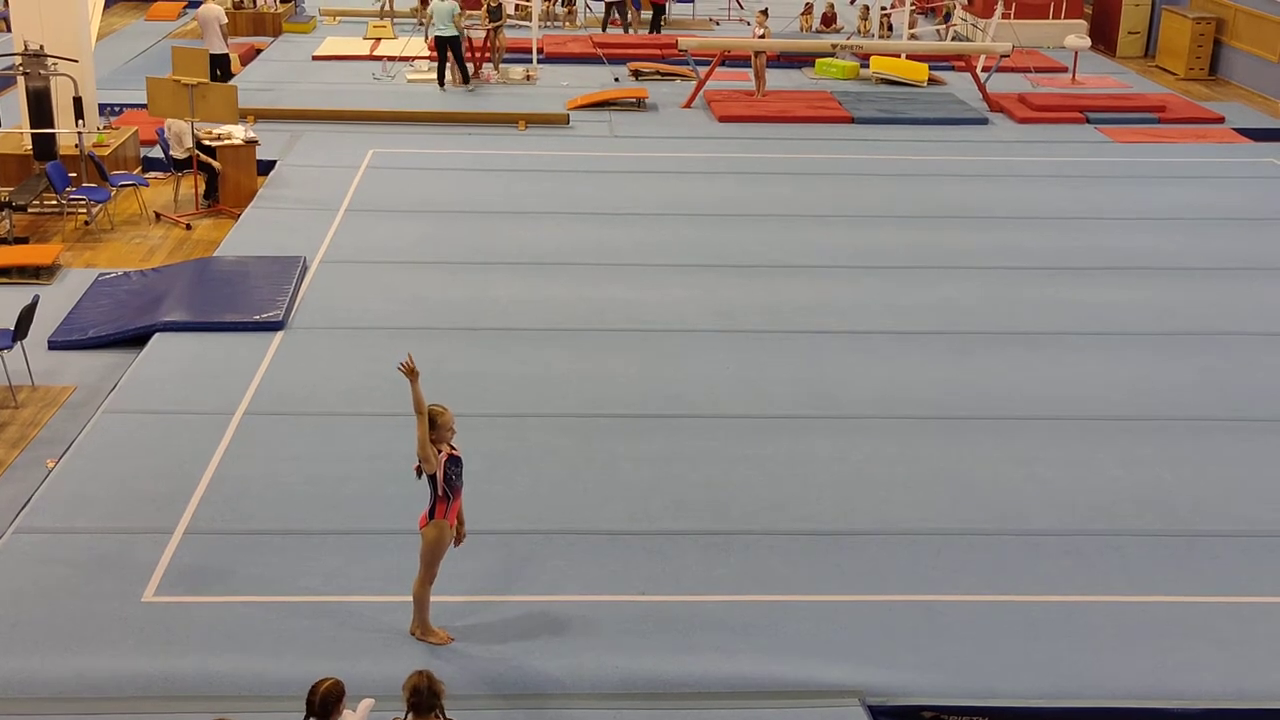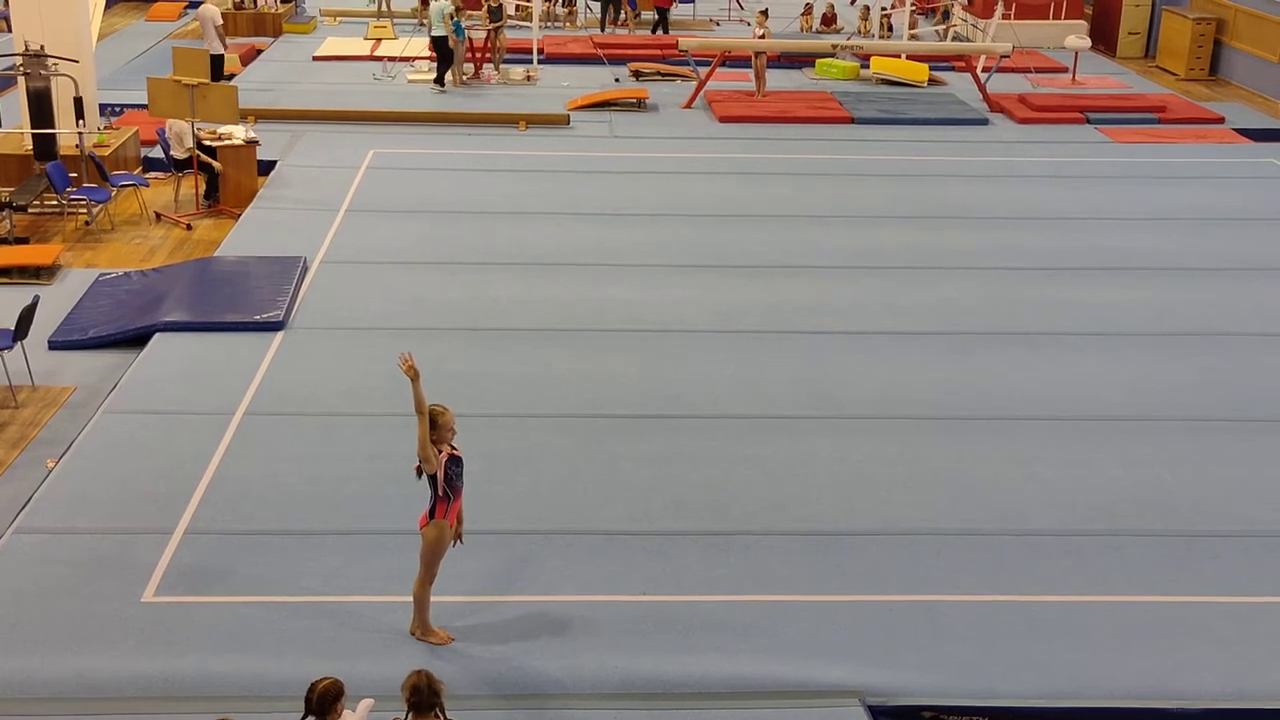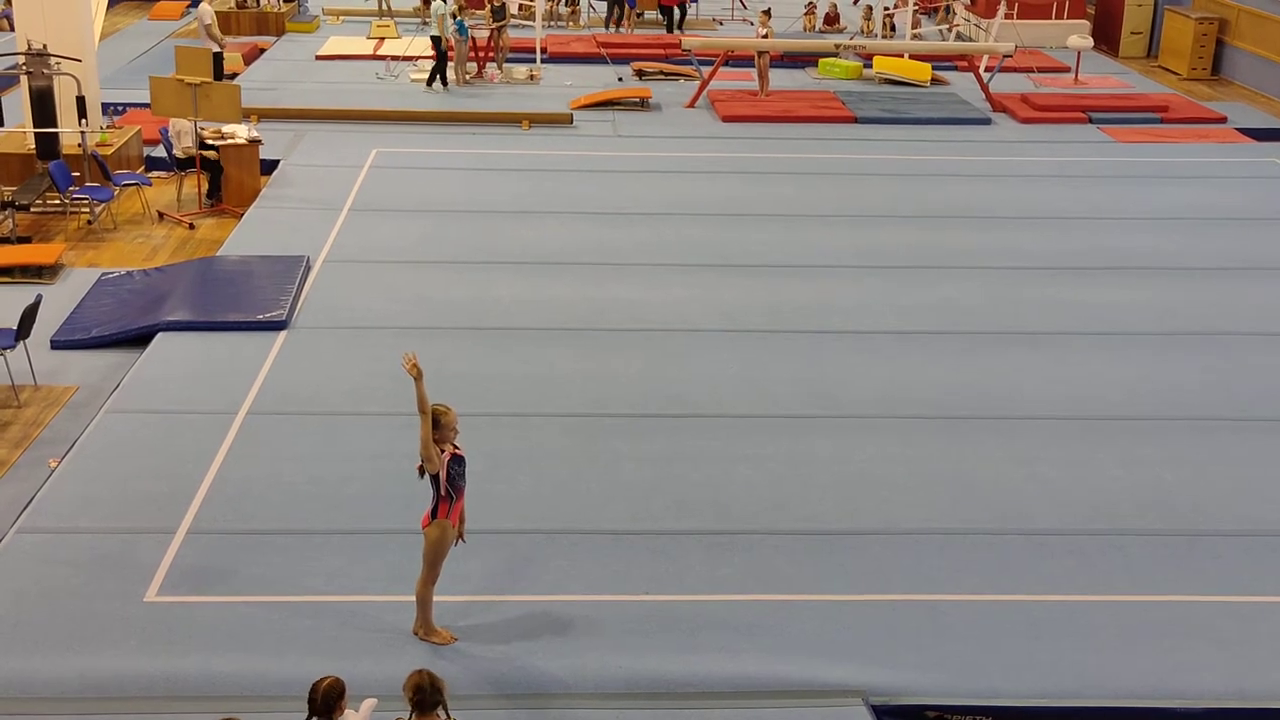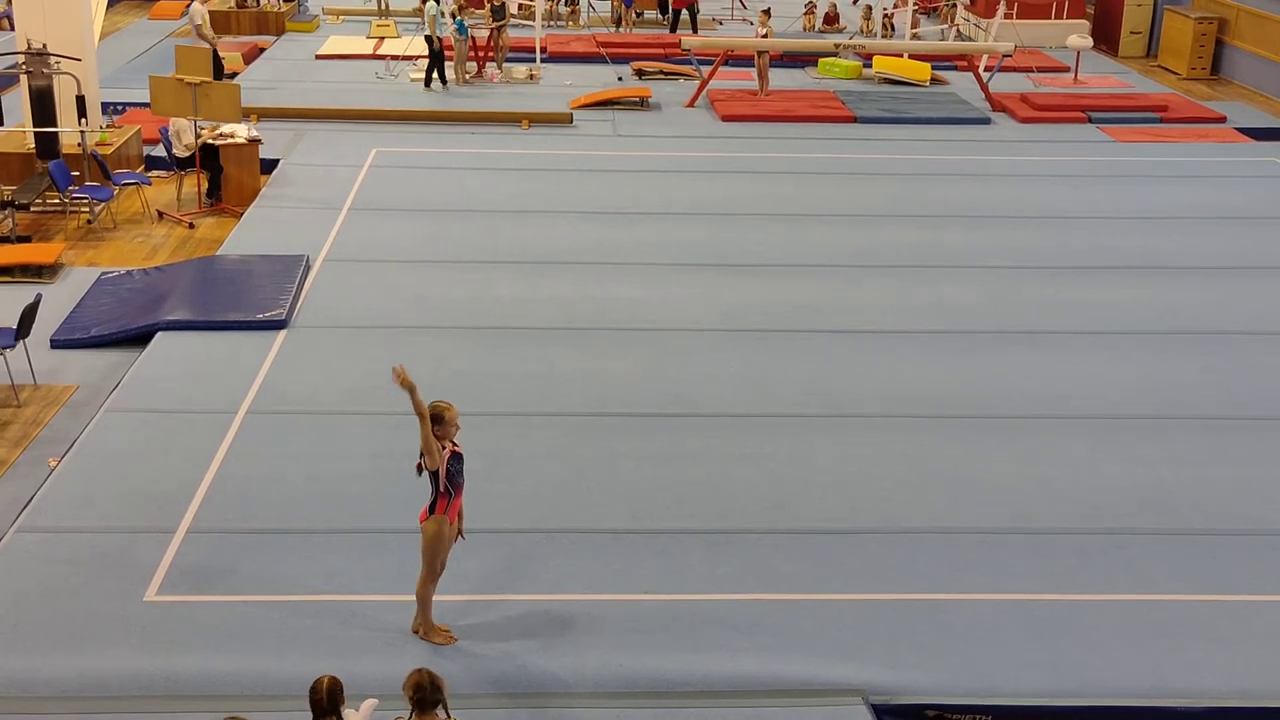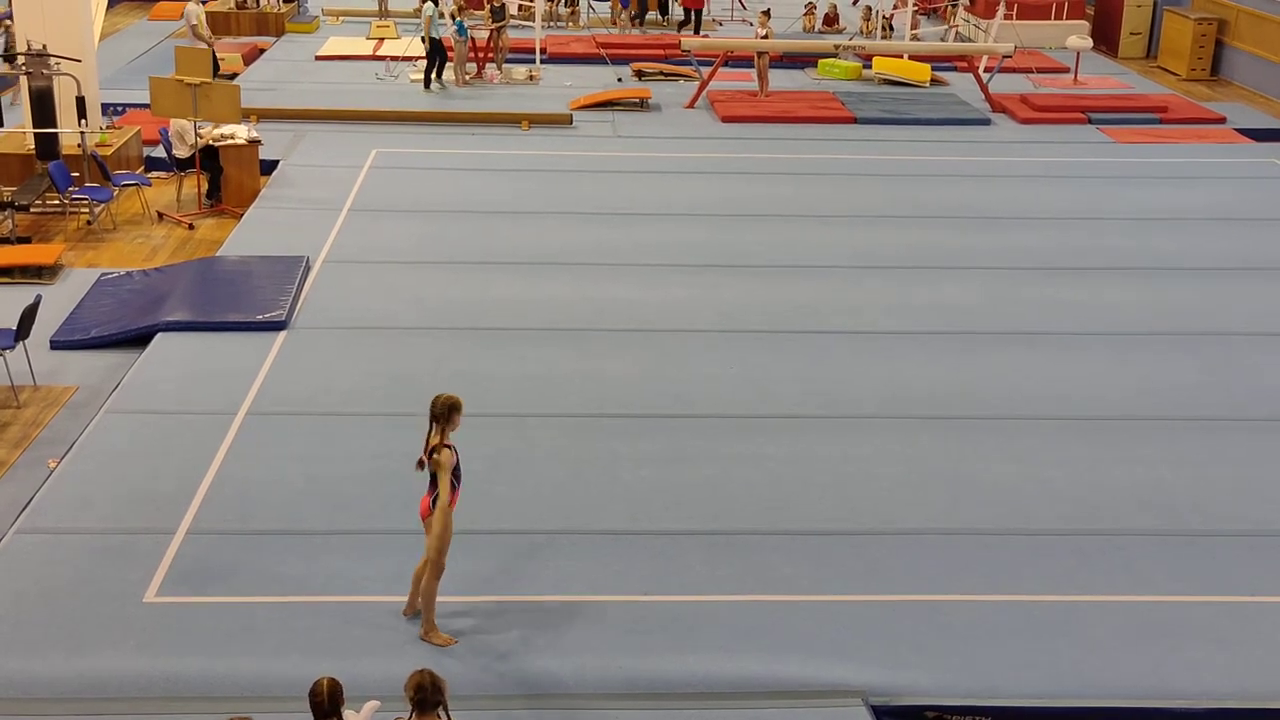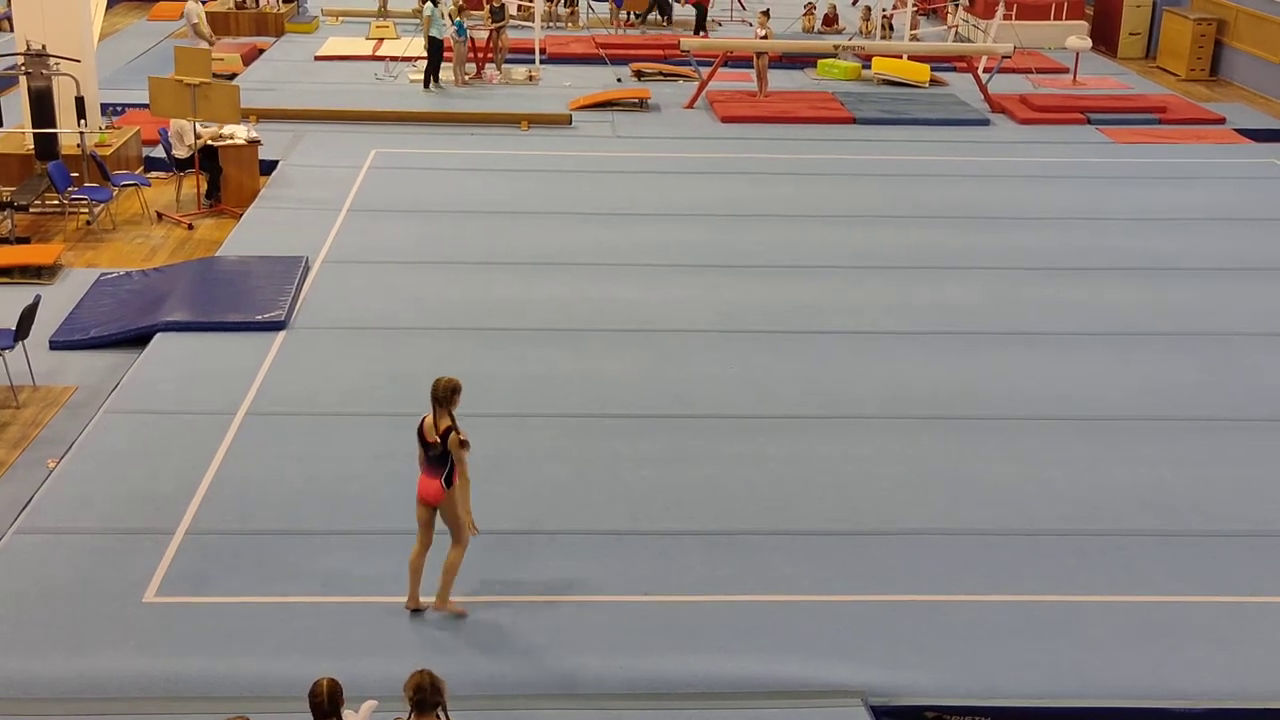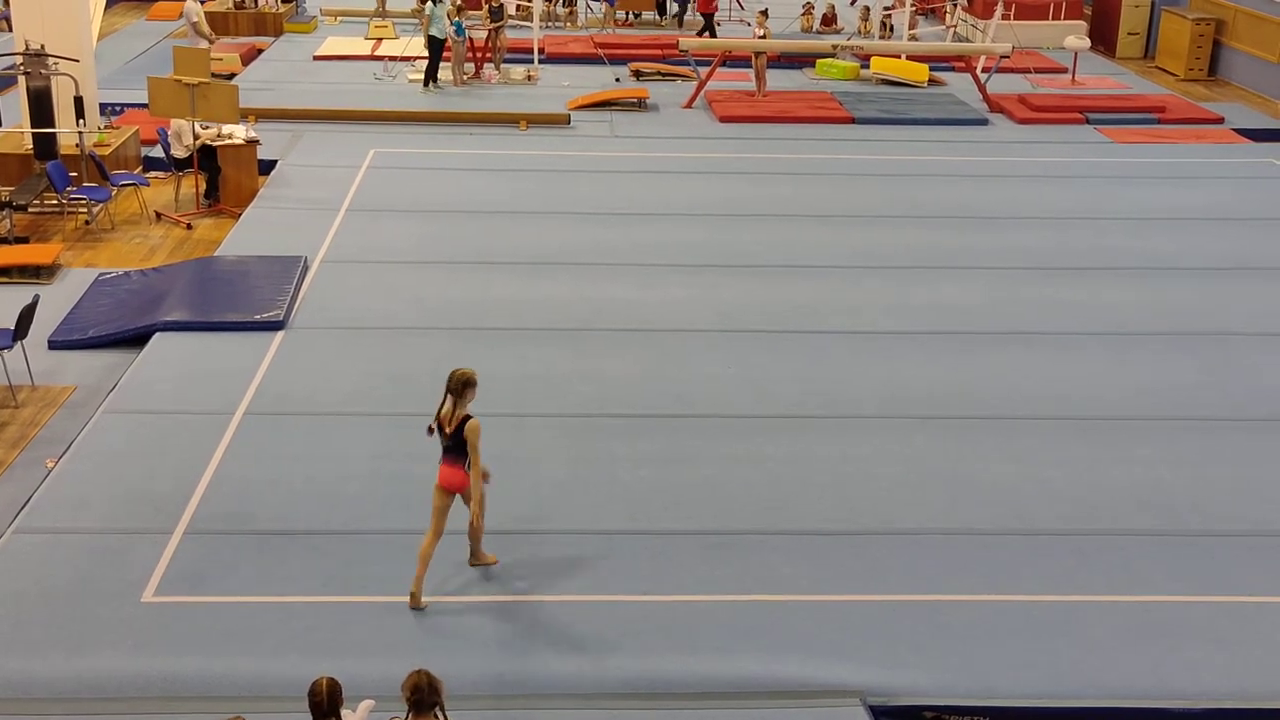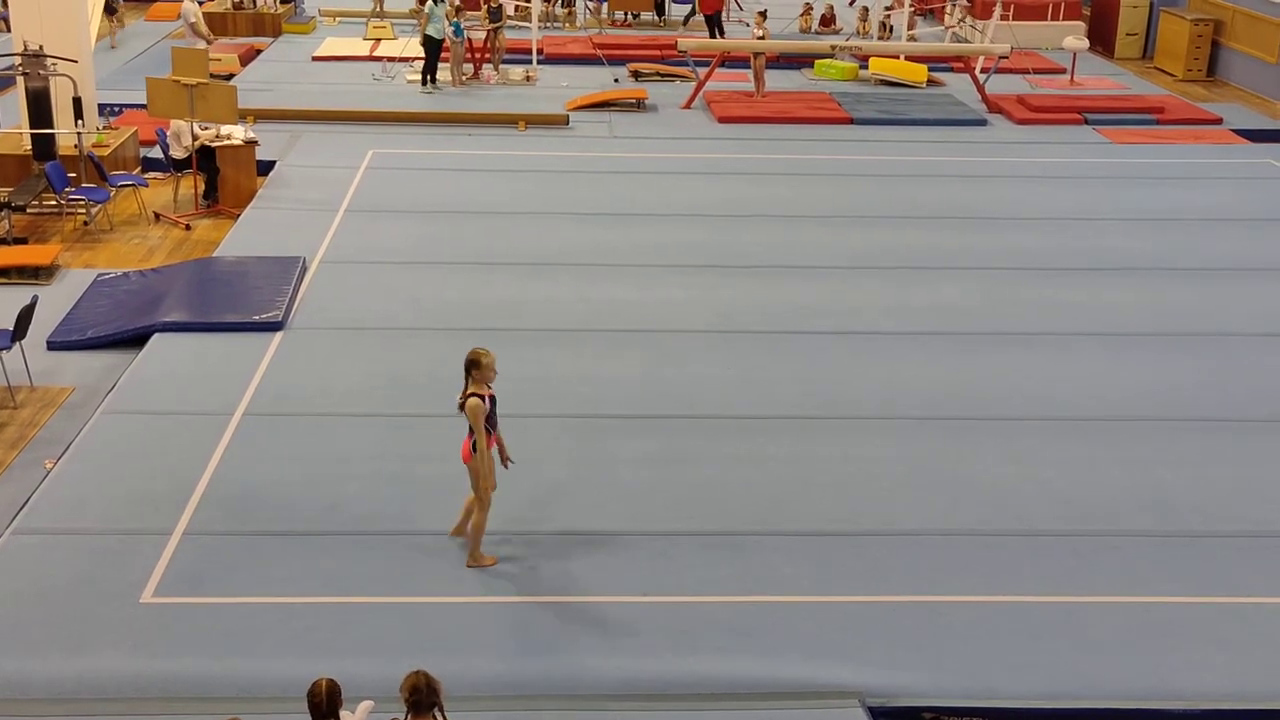
dt=0.3s
person 1, frame 1
left shoulder: (451, 451)
right shoulder: (429, 455)
right elbow: (421, 415)
left wrist: (460, 523)
right wrist: (414, 382)
left hip: (447, 521)
right hip: (435, 522)
left knee: (429, 575)
right knee: (426, 575)
left ankle: (419, 623)
right ankle: (423, 628)
person 1, frame 2
left shoulder: (452, 451)
right shoulder: (430, 456)
right elbow: (422, 415)
left wrist: (459, 522)
right wrist: (415, 382)
left hip: (447, 521)
right hip: (436, 523)
left knee: (429, 575)
right knee: (426, 576)
left ankle: (419, 623)
right ankle: (423, 629)
person 1, frame 3
left shoulder: (455, 451)
right shoulder: (432, 455)
right elbow: (424, 414)
left wrist: (461, 522)
right wrist: (418, 381)
left hip: (449, 521)
right hip: (437, 523)
left knee: (432, 575)
right knee: (429, 576)
left ankle: (422, 623)
right ankle: (426, 628)
person 1, frame 4
left shoulder: (454, 449)
right shoulder: (433, 452)
right elbow: (424, 418)
left wrist: (458, 520)
right wrist: (412, 392)
left hip: (449, 517)
right hip: (436, 519)
left knee: (437, 569)
right knee: (430, 572)
left ankle: (422, 621)
right ankle: (427, 627)
person 1, frame 5
left shoulder: (439, 441)
right shoulder: (445, 452)
right elbow: (444, 491)
right wrist: (436, 532)
left hip: (434, 506)
right hip: (437, 510)
left knee: (432, 559)
right knee: (436, 567)
left ankle: (412, 604)
right ankle: (428, 628)
person 1, frame 6
left shoulder: (423, 423)
right shoulder: (455, 435)
right elbow: (462, 474)
right wrist: (467, 511)
left hip: (423, 485)
right hip: (444, 490)
left knee: (423, 543)
right knee: (460, 539)
left ankle: (412, 598)
right ankle: (442, 598)
person 1, frame 7
left shoulder: (441, 414)
right shoulder: (471, 424)
right elbow: (474, 462)
left wrist: (481, 469)
right wrist: (476, 500)
left hip: (444, 474)
right hip: (463, 477)
left knee: (434, 532)
right knee: (476, 517)
left ankle: (416, 589)
right ankle: (477, 555)
person 1, frame 8
left shoulder: (487, 389)
right shoulder: (473, 403)
left elbow: (492, 424)
right elbow: (481, 440)
left wrist: (503, 447)
right wrist: (484, 478)
left hip: (480, 450)
right hip: (477, 453)
left knee: (482, 494)
right knee: (484, 502)
left ankle: (461, 526)
right ankle: (474, 557)
